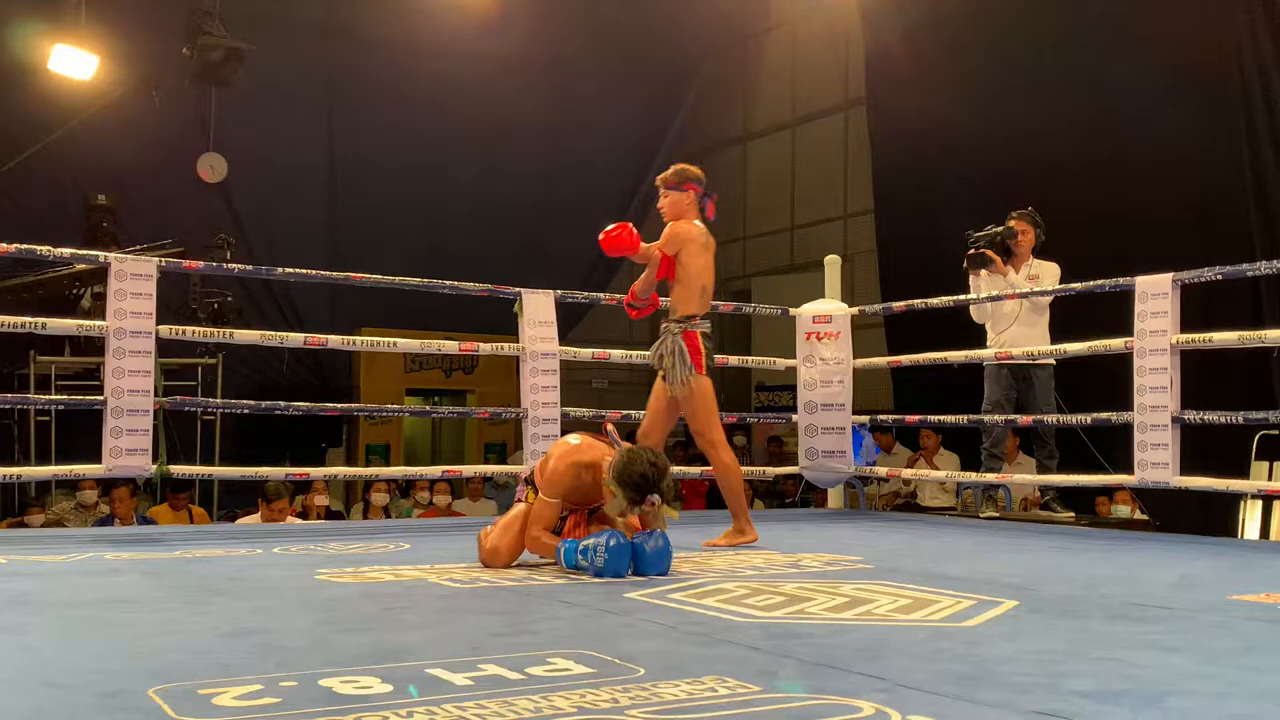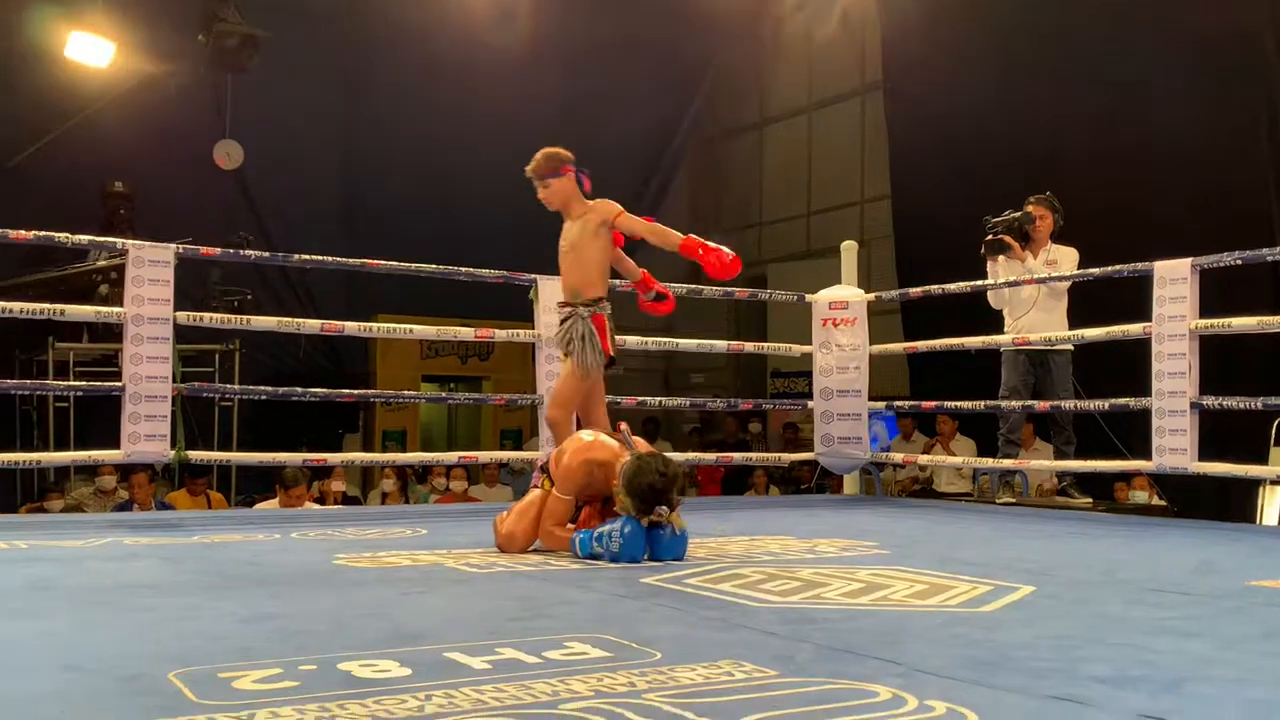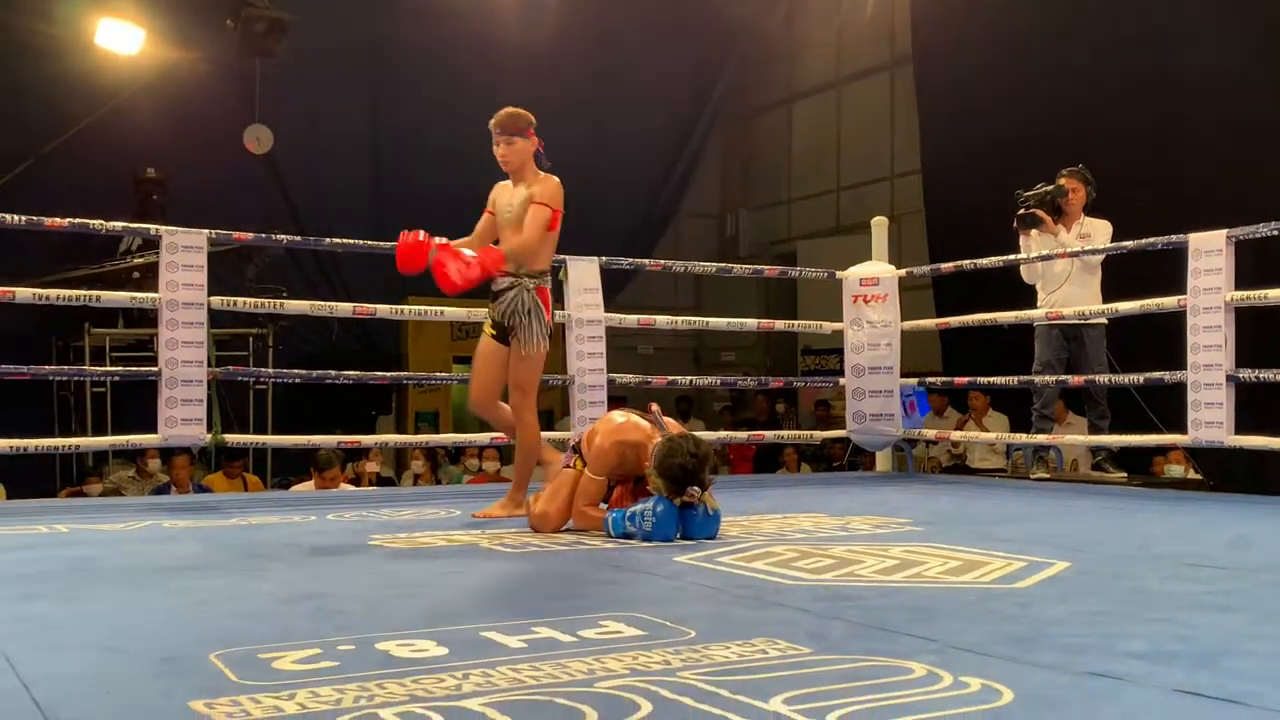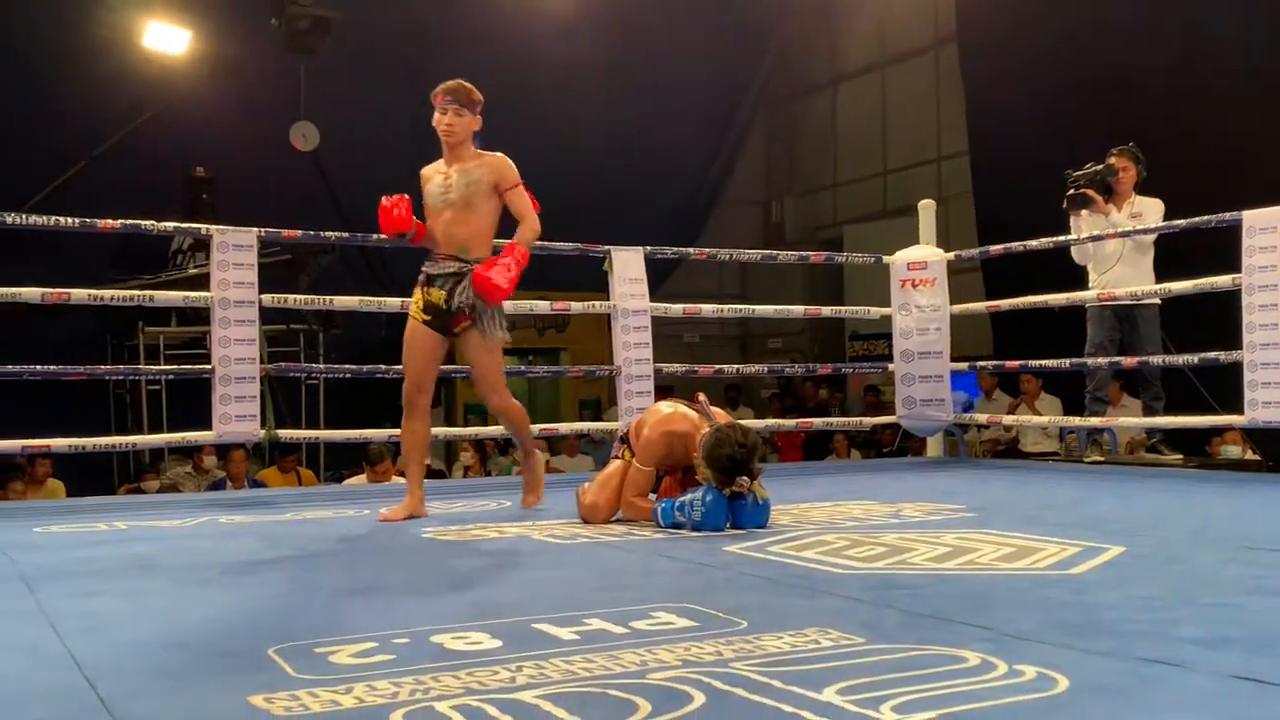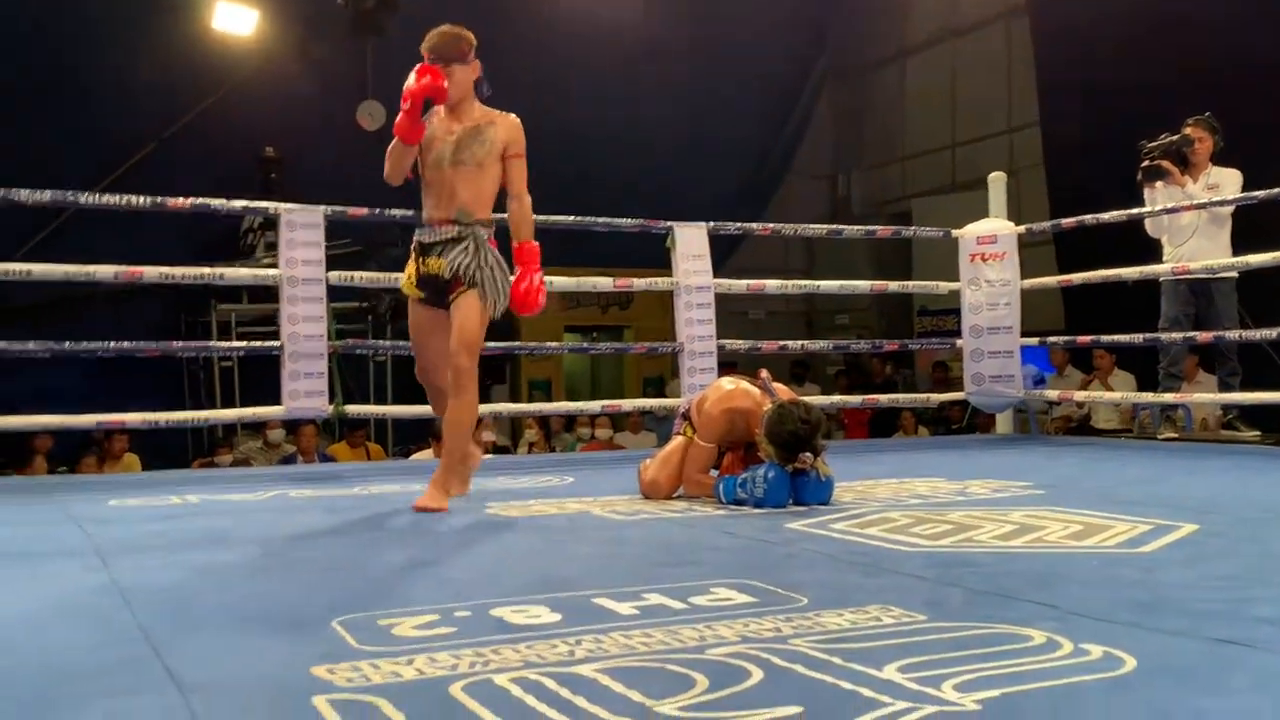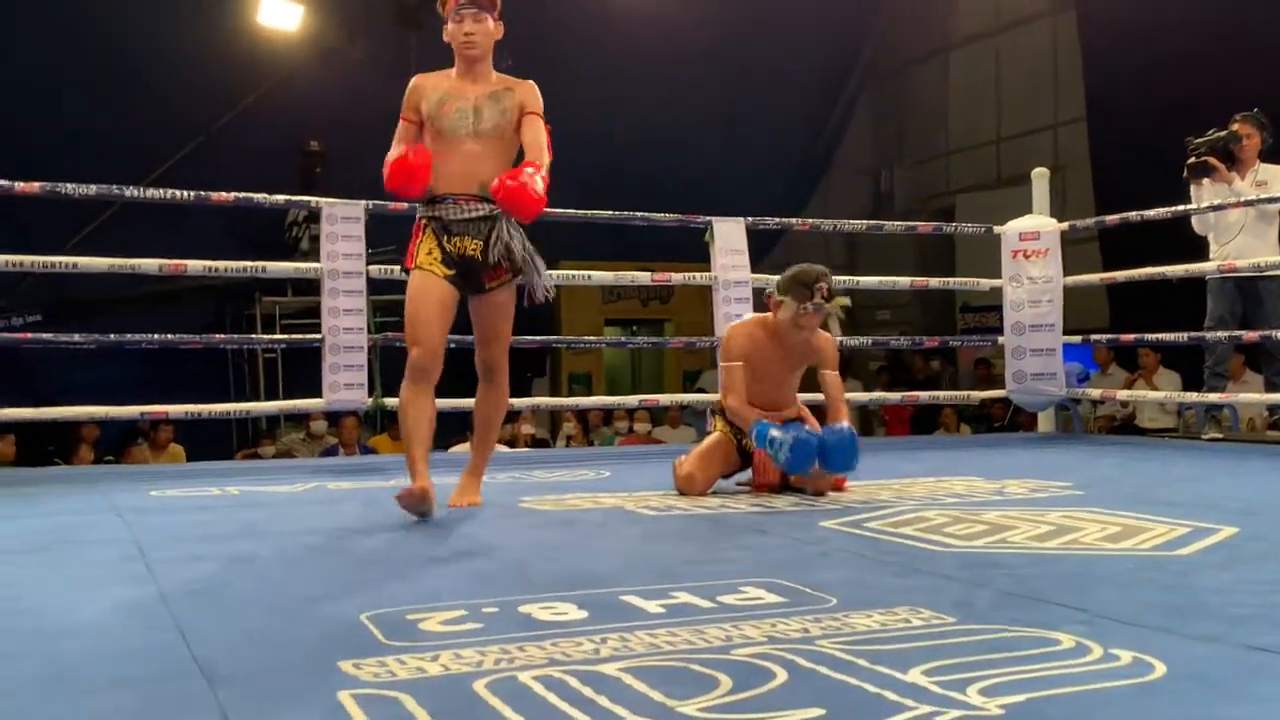
dt=0.5s
person 1, frame 1
left shoulder: (680, 230)
right shoulder: (698, 235)
left elbow: (649, 280)
right elbow: (654, 256)
left wrist: (636, 299)
right wrist: (631, 244)
left hip: (685, 340)
right hip: (679, 342)
left knee: (710, 441)
right knee: (648, 439)
left ankle: (743, 526)
person 1, frame 2
left shoulder: (599, 211)
right shoulder: (569, 220)
left elbow: (646, 229)
left wrist: (696, 248)
right wrist: (646, 285)
left hip: (590, 325)
right hip: (573, 324)
left knee: (556, 415)
right knee: (595, 426)
person 1, frame 3
left shoulder: (547, 185)
right shoulder: (498, 192)
left elbow: (526, 241)
right elbow: (477, 245)
left wrist: (479, 263)
right wrist: (436, 248)
left hip: (529, 297)
right hip: (499, 299)
left knee: (520, 403)
right knee: (481, 401)
left ankle: (517, 497)
right ankle: (544, 456)
person 1, frame 4
left shoulder: (496, 166)
right shoulder: (428, 174)
left elbow: (531, 224)
left wrist: (509, 264)
right wrist: (409, 228)
left hip: (476, 289)
right hip: (430, 285)
left knee: (493, 394)
right knee: (415, 394)
left ankle: (531, 460)
right ankle: (414, 496)
person 1, frame 5
left shoulder: (505, 126)
right shoulder: (424, 122)
left elbow: (518, 199)
right elbow: (393, 175)
left wrist: (528, 263)
right wrist: (412, 115)
left hip: (473, 251)
right hip: (425, 251)
left knee: (461, 369)
right knee: (430, 375)
left ankle: (443, 482)
right ankle: (465, 450)
person 1, frame 6
left shoulder: (522, 93)
right shoulder: (423, 88)
left elbow: (538, 153)
right elbow: (396, 160)
left wrist: (531, 180)
right wrist: (398, 167)
left hip: (494, 231)
right hip: (436, 230)
left knee: (493, 366)
right knee: (423, 359)
left ankle: (473, 475)
right ankle: (421, 479)
person 2, frame 1
left shoulder: (1048, 269)
right shoulder: (990, 271)
left elbow: (1041, 300)
right elbow: (980, 316)
left wrist: (1006, 274)
right wrist: (975, 277)
left hip: (1038, 362)
right hip: (1000, 361)
left knee: (1044, 429)
right knee: (994, 429)
left ankle: (1048, 495)
right ankle: (988, 496)
person 2, frame 2
left shoulder: (1066, 254)
right shoulder: (1008, 256)
left elbow: (1059, 286)
right elbow: (997, 302)
left wrist: (1024, 259)
right wrist: (993, 262)
left hip: (1056, 347)
right hip: (1017, 346)
left knee: (1062, 416)
right knee: (1010, 415)
left ankle: (1065, 481)
right ankle: (1005, 481)
person 2, frame 3
left shoulder: (1100, 227)
right shoulder: (1040, 231)
left elbow: (1092, 258)
right elbow: (1030, 276)
left wrist: (1057, 233)
right wrist: (1025, 236)
left hip: (1089, 321)
right hip: (1050, 321)
left knee: (1096, 390)
right knee: (1045, 390)
left ankle: (1100, 456)
right ankle: (1040, 457)
person 2, frame 4
left shoulder: (1152, 206)
right shoulder: (1091, 211)
left elbow: (1144, 238)
right elbow: (1081, 258)
left wrist: (1108, 213)
right wrist: (1076, 217)
left hip: (1142, 301)
right hip: (1102, 302)
left knee: (1150, 370)
right knee: (1098, 371)
left ankle: (1155, 438)
right ankle: (1094, 440)
person 2, frame 5
left shoulder: (1229, 177)
right shoulder: (1166, 183)
left elbow: (1222, 210)
right elbow: (1156, 230)
left wrist: (1184, 185)
right wrist: (1150, 189)
left hip: (1219, 275)
right hip: (1177, 275)
left knee: (1227, 346)
right knee: (1172, 347)
left ankle: (1231, 414)
right ankle: (1167, 416)
person 2, frame 6
right shoulder: (1212, 179)
right elbow: (1202, 228)
left wrist: (1230, 181)
right wrist: (1197, 186)
right hip: (1223, 273)
right knee: (1217, 347)
right ankle: (1212, 417)
person 3, frame 1
left shoulder: (640, 472)
right shoulder: (566, 466)
right elbow: (534, 536)
right hip: (541, 492)
right knee: (494, 556)
right ankle: (493, 530)
person 3, frame 2
left shoulder: (652, 468)
right shoulder: (578, 464)
right elbow: (548, 532)
right wrist: (593, 544)
right hip: (556, 480)
right knee: (510, 541)
right ankle: (508, 517)
person 3, frame 3
left shoulder: (683, 445)
right shoulder: (611, 445)
right elbow: (580, 512)
left wrist: (700, 500)
right wrist: (626, 523)
left hip: (634, 473)
right hip: (587, 458)
right knee: (544, 520)
right ankle: (542, 497)
person 3, frame 4
left shoulder: (731, 435)
right shoulder: (659, 435)
right elbow: (630, 502)
right hip: (637, 450)
right knee: (594, 510)
left ankle: (666, 493)
right ankle: (587, 489)
person 3, frame 5
left shoulder: (795, 412)
right shoulder: (721, 411)
right elbow: (692, 479)
left wrist: (811, 474)
right wrist: (736, 488)
left hip: (744, 437)
right hip: (697, 426)
left knee: (783, 479)
right knee: (655, 487)
right ankle: (650, 465)
person 3, frame 6
left shoulder: (822, 344)
right shoulder: (741, 334)
left elbow: (837, 403)
right elbow: (734, 404)
left wrist: (842, 433)
right wrist: (770, 437)
left hip: (788, 422)
right hip: (737, 423)
left knee: (820, 481)
right knee: (689, 480)
left ankle: (776, 476)
